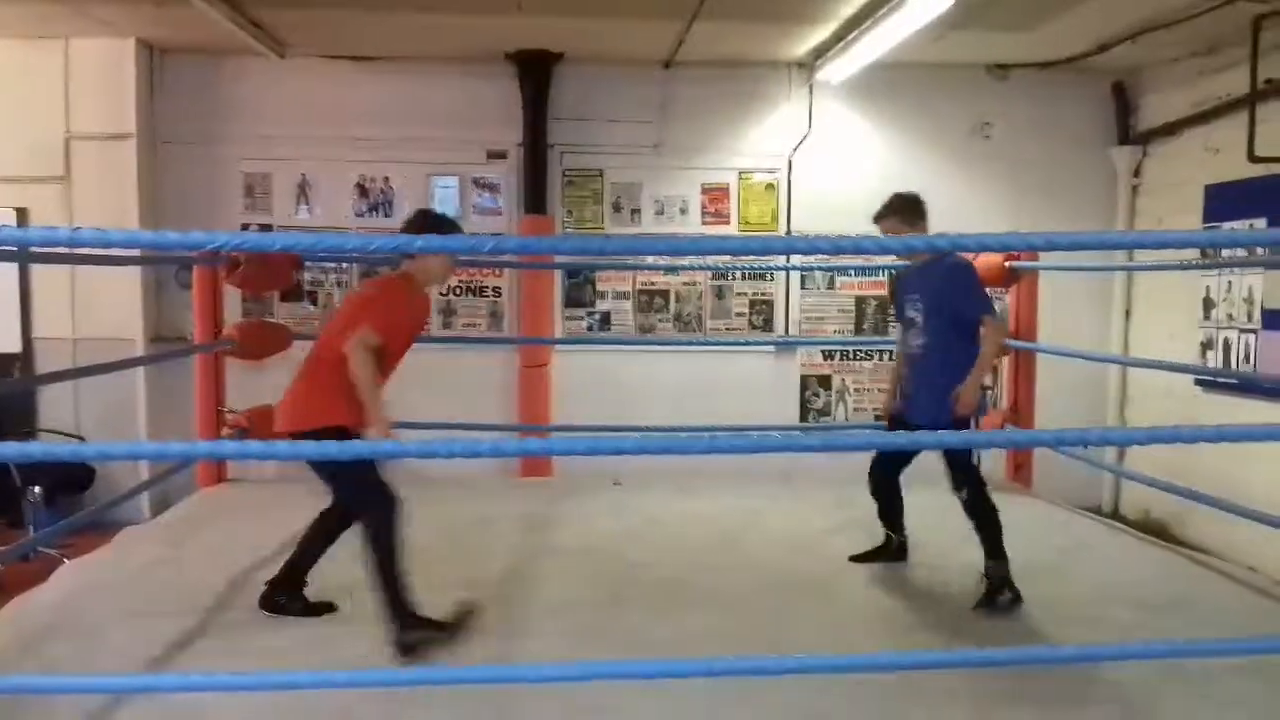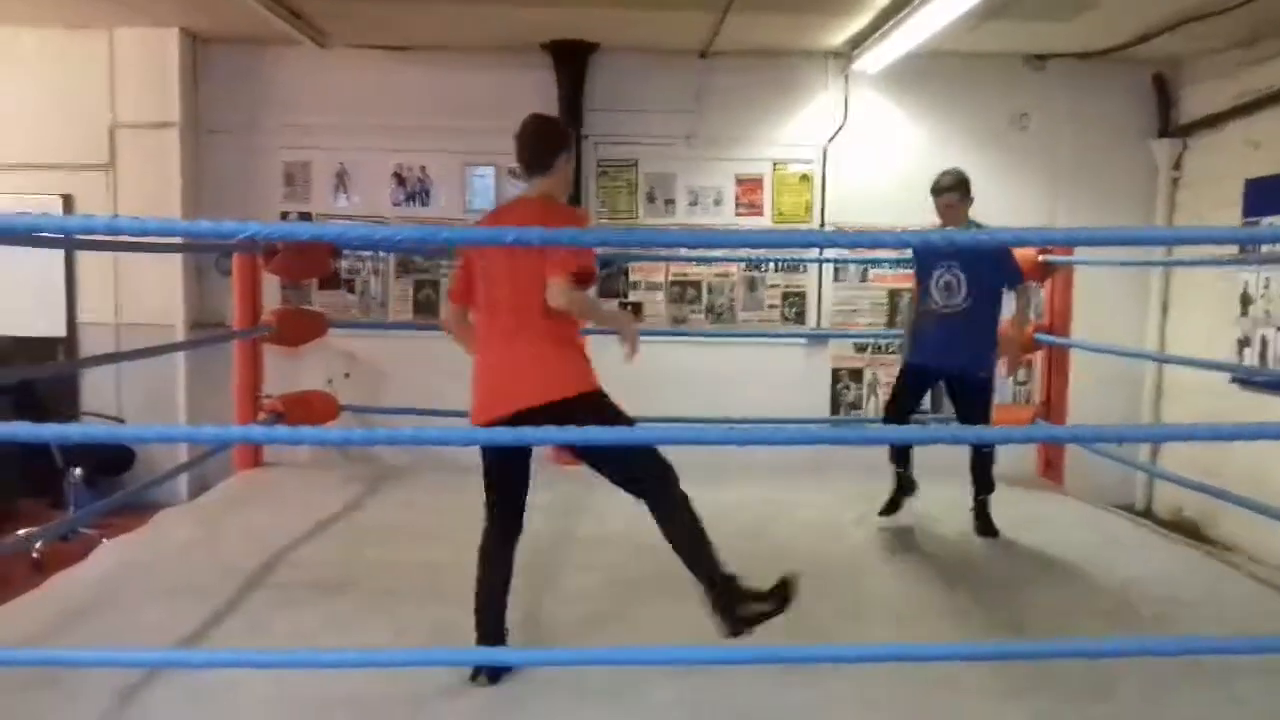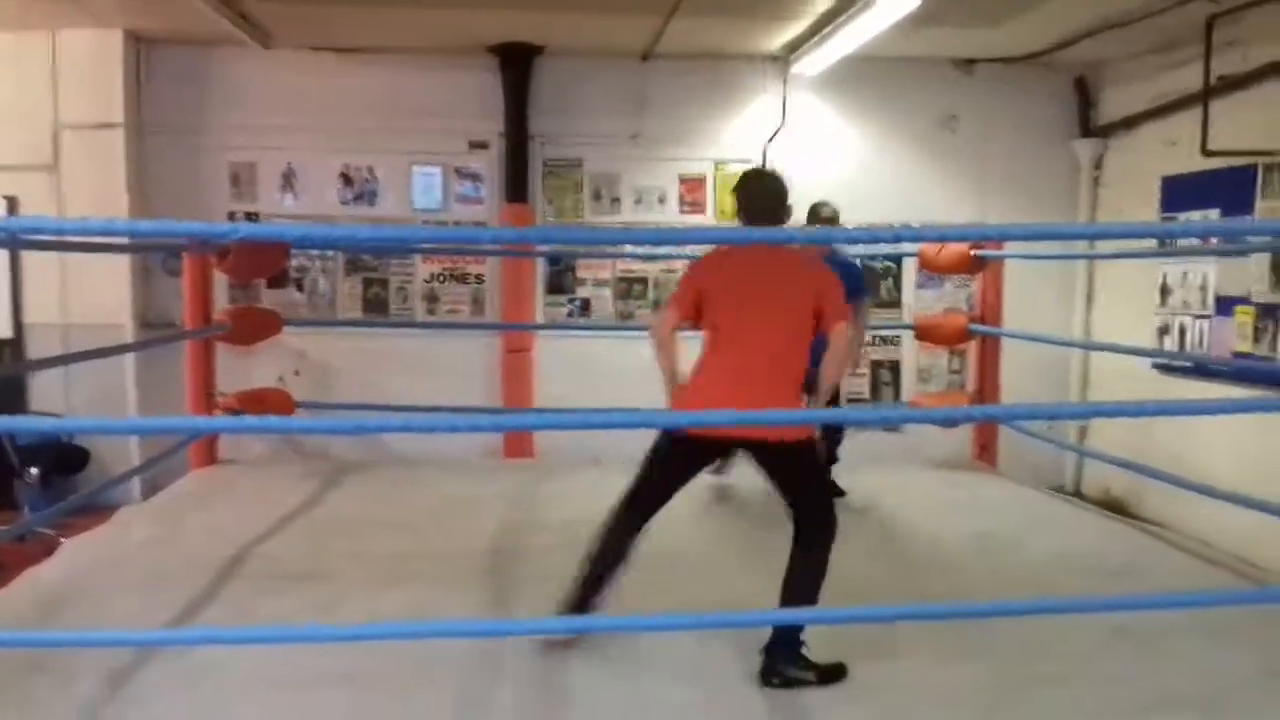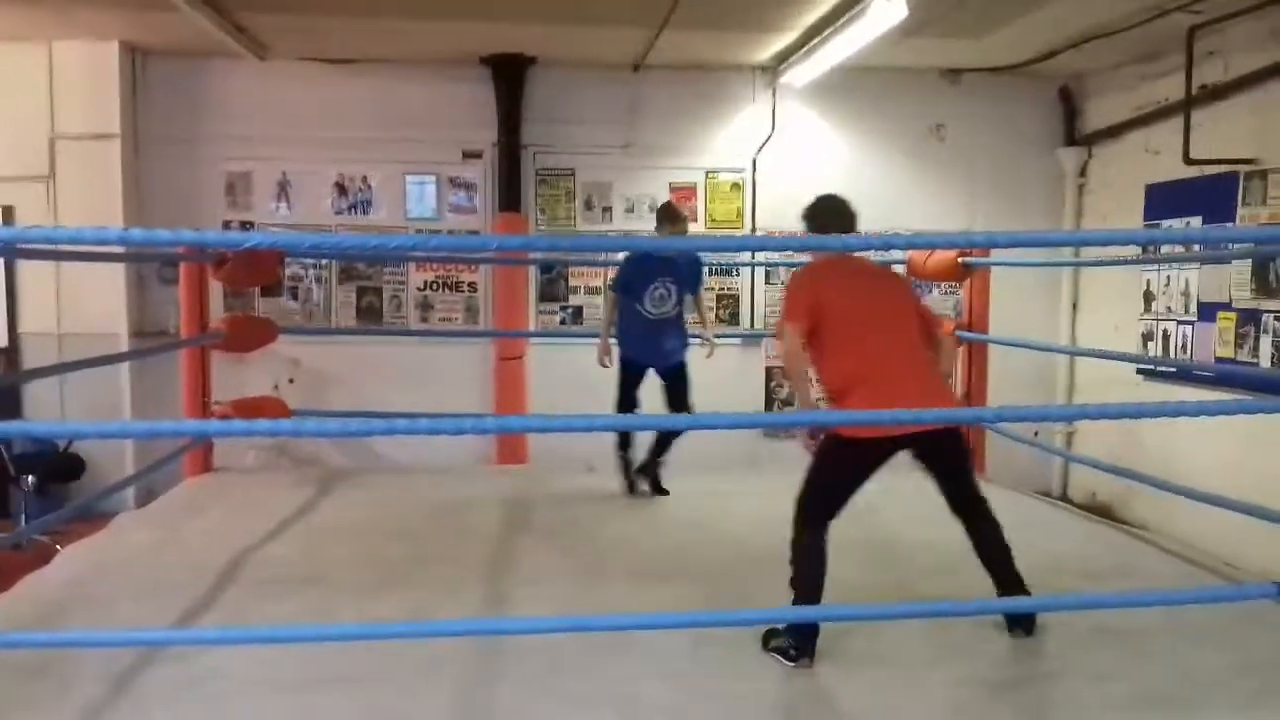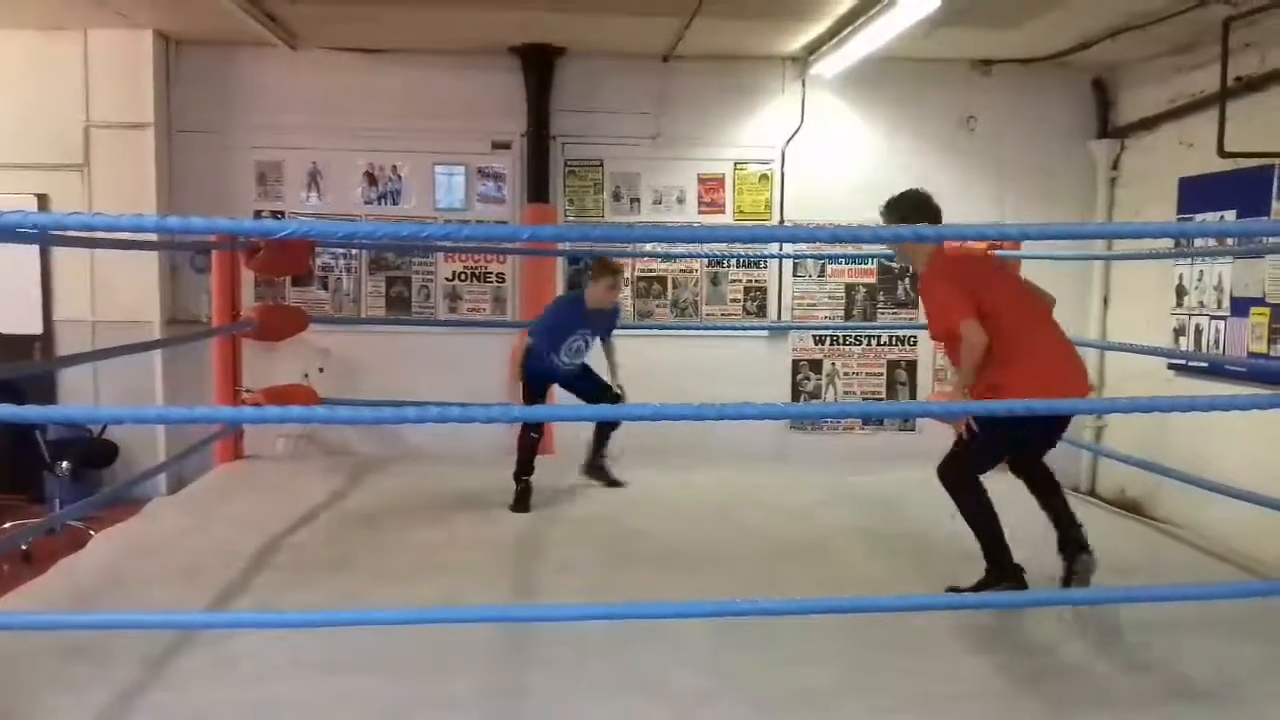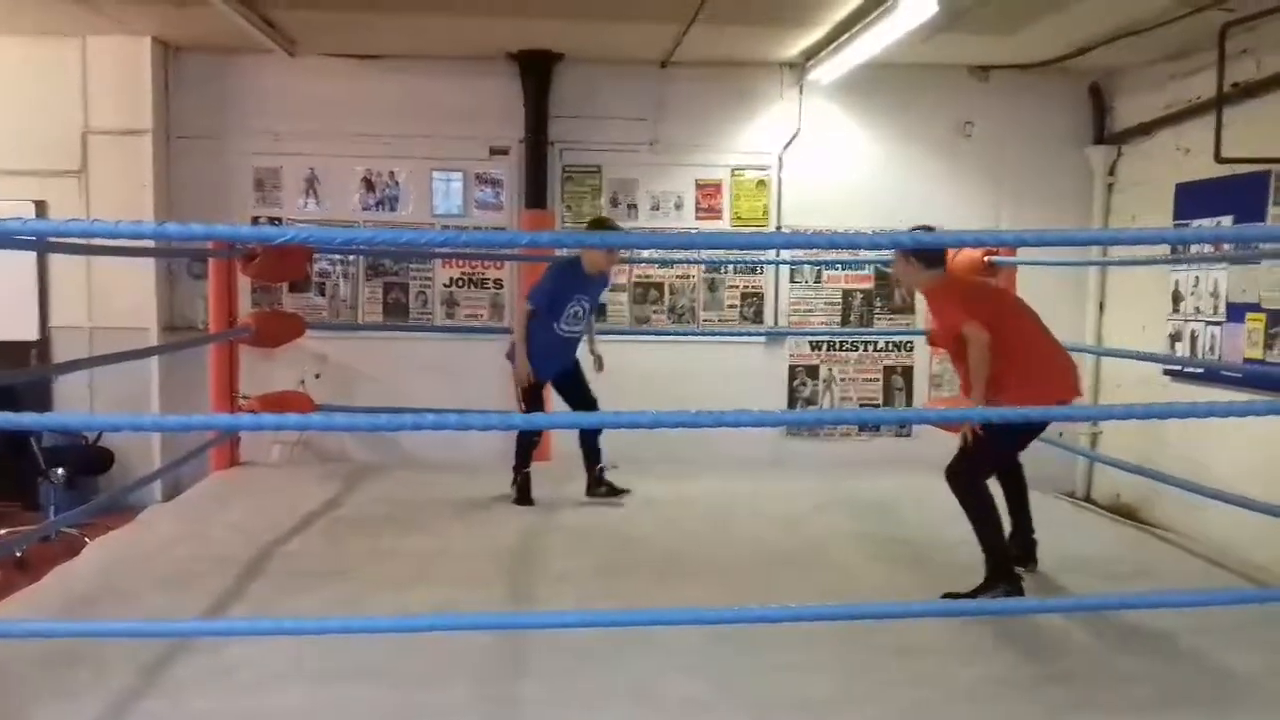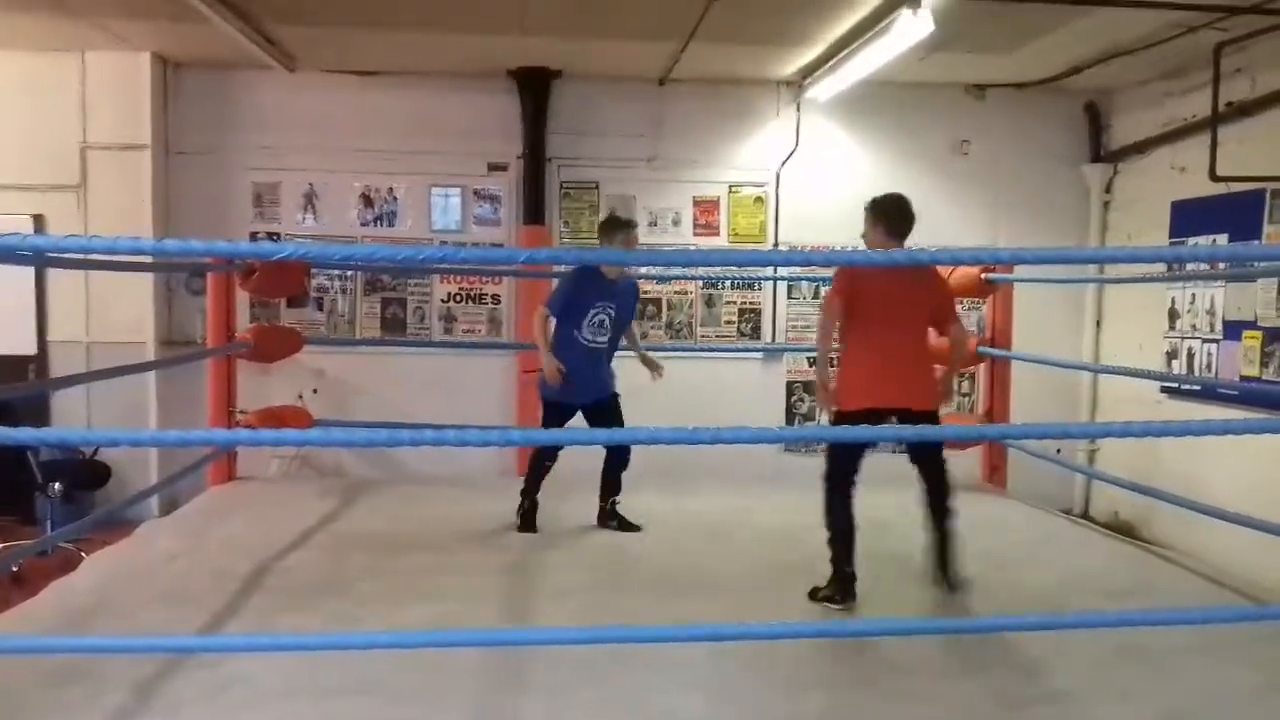
dt=0.7s
person 1, frame 1
left shoulder: (384, 288)
right shoulder: (407, 297)
right elbow: (357, 348)
left wrist: (370, 416)
right wrist: (377, 417)
left hip: (305, 412)
right hip: (323, 416)
left knee: (352, 500)
right knee: (377, 502)
left ankle: (283, 591)
right ankle: (406, 625)
person 1, frame 2
left shoulder: (484, 229)
right shoulder: (564, 219)
left elbow: (452, 317)
right elbow: (560, 297)
right wrist: (620, 323)
left hip: (494, 399)
right hip: (559, 390)
left knee: (502, 522)
right knee: (658, 484)
left ankle: (489, 653)
right ankle: (729, 602)
person 1, frame 3
left shoulder: (712, 264)
right shoulder: (815, 269)
left elbow: (662, 327)
right elbow: (842, 346)
left wrist: (678, 395)
right wrist: (810, 408)
left hip: (701, 413)
right hip: (782, 421)
left knee: (636, 508)
right knee: (817, 524)
left ankle: (577, 610)
right ankle: (783, 654)
person 1, frame 4
left shoulder: (808, 279)
right shoulder: (894, 280)
left elbow: (791, 347)
right elbow: (944, 345)
left wrist: (812, 415)
left hip: (863, 420)
right hip: (933, 412)
left knee: (811, 518)
right knee: (971, 506)
left ankle: (799, 636)
right ankle: (1018, 607)
person 1, frame 5
left shoulder: (935, 277)
right shoulder: (978, 262)
left elbow: (975, 338)
right elbow: (1045, 302)
left wrist: (961, 392)
left hip: (1020, 394)
right hip: (1068, 380)
left knee: (957, 471)
right knee: (1024, 459)
left ankle: (1004, 573)
right ankle: (1075, 547)
person 1, frame 6
left shoulder: (940, 293)
right shoulder: (967, 286)
left elbow: (980, 340)
left wrist: (977, 402)
left hip: (1028, 392)
right hip: (1057, 383)
left knee: (964, 473)
right knee: (1000, 452)
left ankle: (1002, 578)
right ankle: (1022, 546)
person 1, frame 7
left shoulder: (854, 267)
right shoulder: (929, 277)
left elbow: (831, 313)
right elbow: (957, 336)
left wrist: (823, 371)
right wrist: (947, 382)
left hip: (859, 393)
right hip: (918, 392)
left knee: (838, 480)
right knee: (933, 473)
left ankle: (842, 581)
right ankle: (943, 562)
person 2, frame 1
left shoulder: (956, 272)
right shoulder: (903, 279)
left elbow: (994, 328)
left wrist: (974, 382)
right wrist: (897, 388)
left hip: (951, 403)
right hip: (915, 402)
left knee: (965, 483)
right knee: (882, 469)
left ankle: (1000, 578)
right ankle: (894, 540)
person 2, frame 2
left shoulder: (991, 246)
right shoulder: (924, 245)
left elbow: (1022, 290)
left wrist: (1016, 338)
right wrist: (909, 334)
left hip: (973, 358)
right hip: (923, 352)
right knee: (895, 414)
left ankle: (981, 507)
right ankle: (903, 481)
person 2, frame 3
left shoulder: (846, 268)
left elbow: (859, 306)
left wrist: (856, 344)
left hip: (820, 356)
left knee: (831, 419)
left ankle: (822, 473)
right ankle: (727, 454)
person 2, frame 4
left shoulder: (691, 261)
right shoulder: (637, 261)
left elbow: (696, 295)
right elbow: (613, 297)
left wrist: (706, 328)
right wrist: (604, 340)
left hip: (672, 350)
right hip: (634, 348)
left knee: (680, 411)
right knee: (626, 406)
left ankle: (650, 466)
right ankle: (627, 464)
person 2, frame 5
left shoulder: (611, 311)
right shoulder: (563, 308)
right elbow: (525, 343)
left wrist: (614, 374)
right wrist: (515, 384)
left hip: (573, 370)
right hip: (538, 369)
left knee: (613, 403)
right knee: (534, 425)
left ankle: (595, 462)
right ankle: (523, 484)
person 2, frame 6
left shoulder: (601, 278)
right shoulder: (559, 273)
right elbow: (522, 310)
left wrist: (592, 346)
right wrist: (520, 357)
left hip: (565, 359)
right hip: (533, 358)
left knee: (589, 410)
left ankle: (595, 479)
right ankle: (521, 479)
person 2, frame 7
left shoulder: (629, 287)
right shoulder: (577, 279)
right elbow: (541, 318)
left wrist: (643, 355)
right wrist: (547, 356)
left hip: (599, 384)
right hip: (561, 383)
left knee: (620, 448)
right knee: (548, 448)
left ankle: (607, 510)
right ankle: (526, 505)
